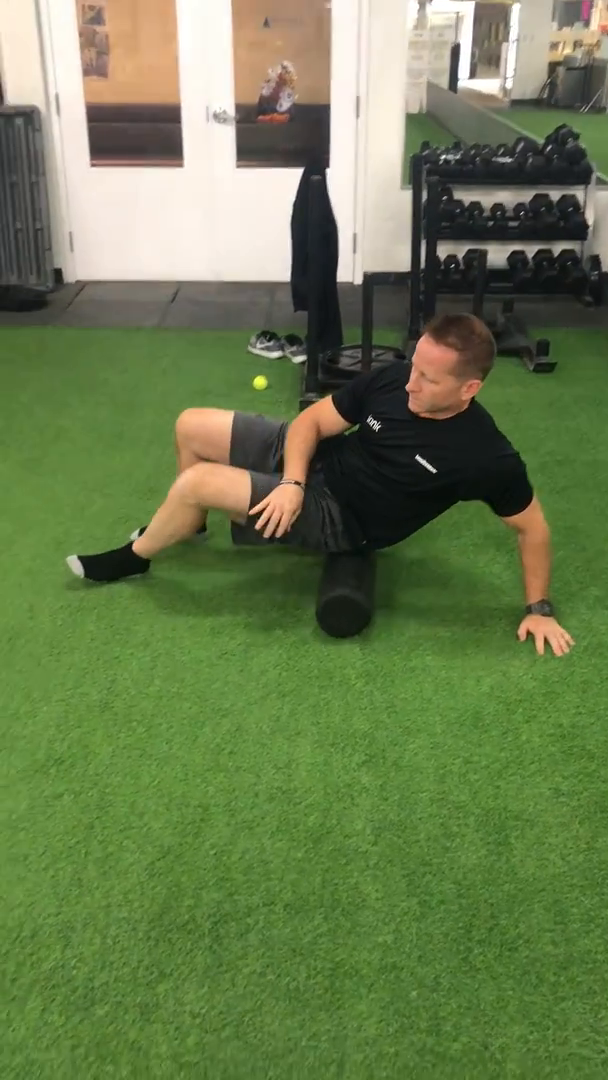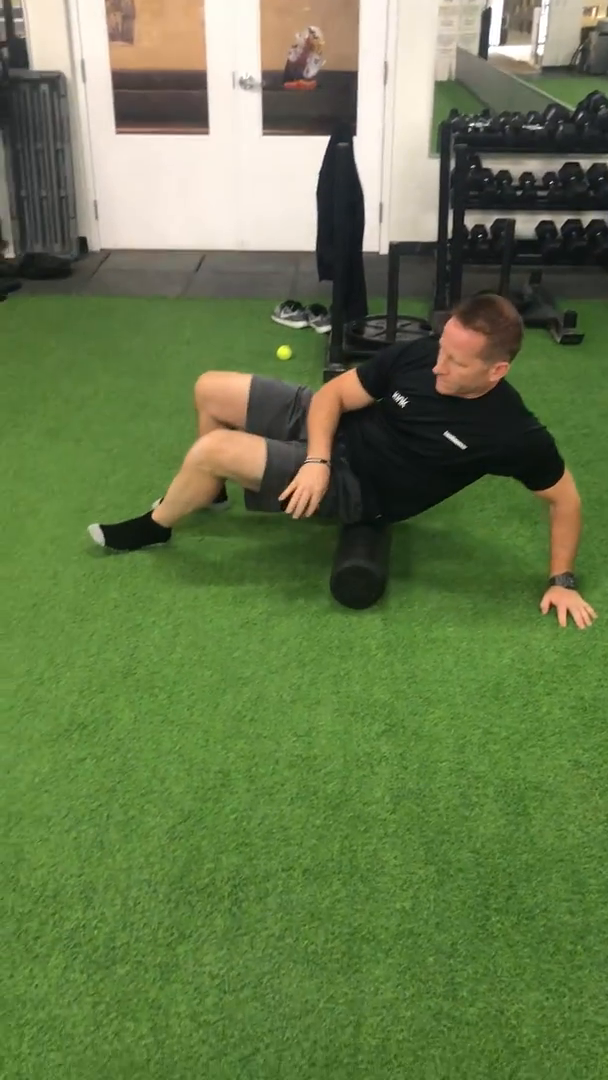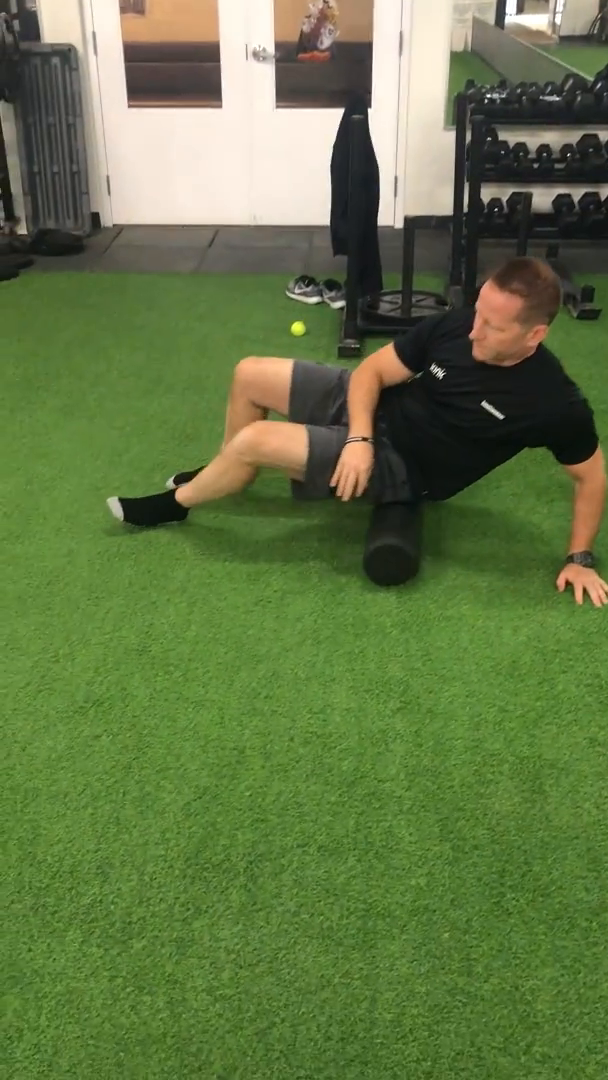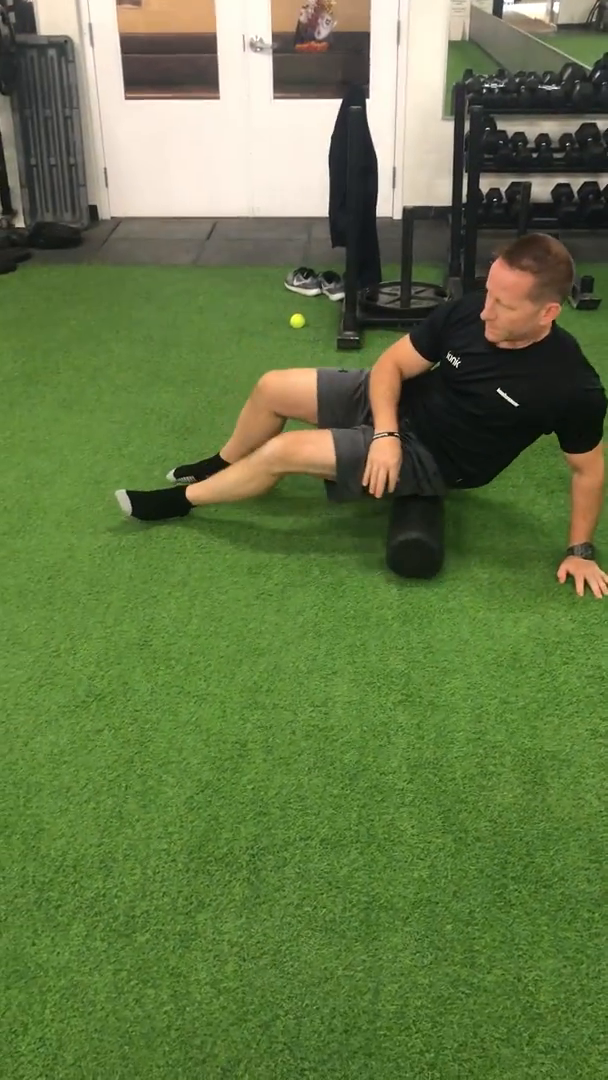
dt=0.3s
person 1, frame 1
left shoulder: (485, 457)
right shoulder: (393, 379)
left elbow: (532, 527)
right elbow: (312, 421)
left wrist: (538, 609)
right wrist: (292, 483)
left hip: (338, 514)
right hip: (318, 460)
left knee: (196, 483)
right knee: (191, 425)
left ankle: (133, 559)
right ankle: (188, 525)
person 1, frame 2
left shoulder: (513, 433)
right shoulder: (419, 355)
left elbow: (564, 498)
right elbow: (334, 394)
left wrist: (561, 580)
right wrist: (318, 460)
left hip: (357, 483)
right hip: (334, 427)
left knee: (210, 452)
right knee: (211, 389)
left ankle: (154, 527)
right ankle: (208, 493)
person 1, frame 3
left shoulder: (553, 403)
right shoulder: (454, 326)
right elbow: (372, 370)
right wrist: (359, 440)
left hip: (398, 466)
right hip: (373, 411)
left knee: (254, 441)
right knee: (250, 375)
left ankle: (175, 505)
right ankle: (216, 473)
person 1, frame 4
right shoulder: (468, 312)
right elbow: (391, 364)
right wrist: (387, 435)
left hip: (433, 459)
right hip: (399, 403)
left knee: (283, 453)
right knee: (271, 388)
left ankle: (182, 500)
right ankle: (221, 464)
